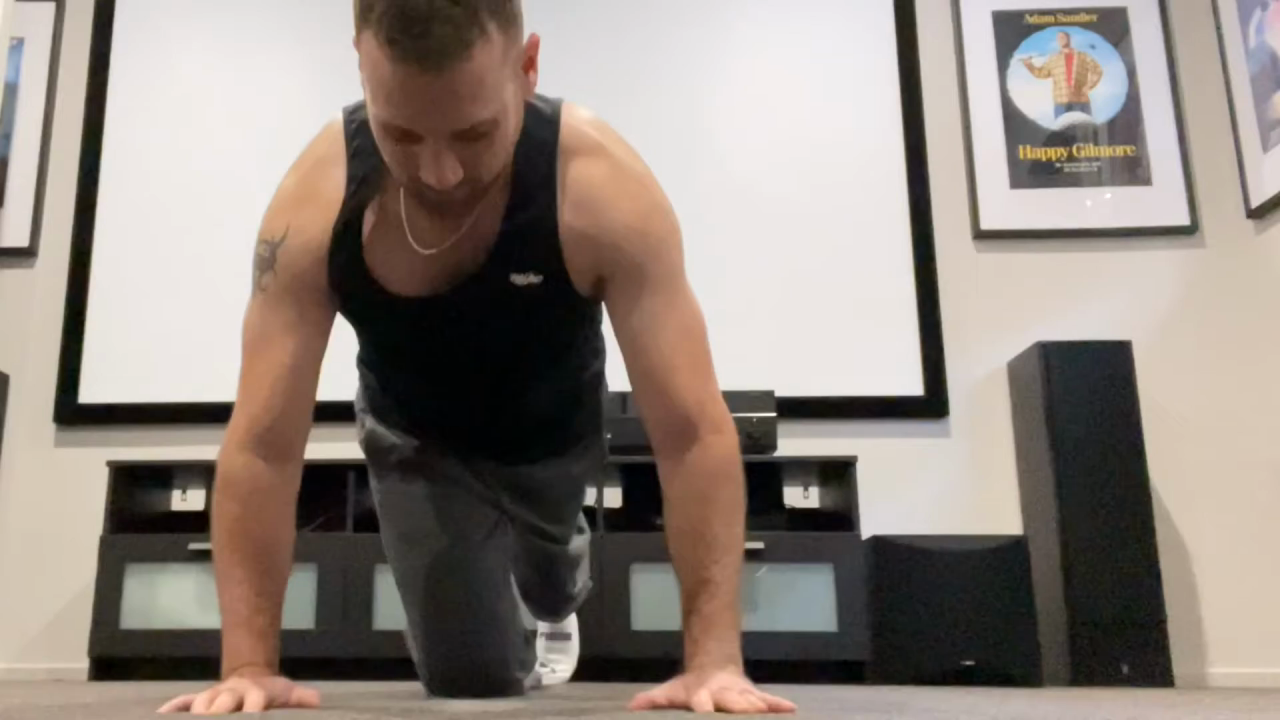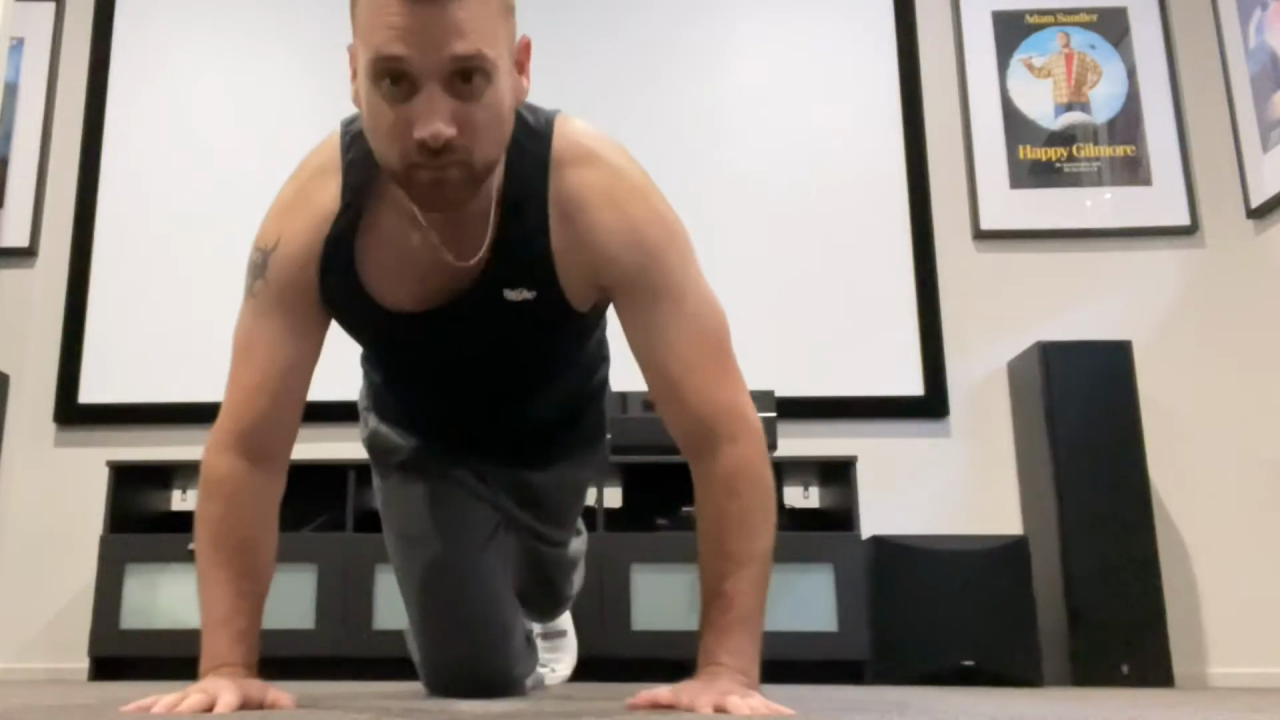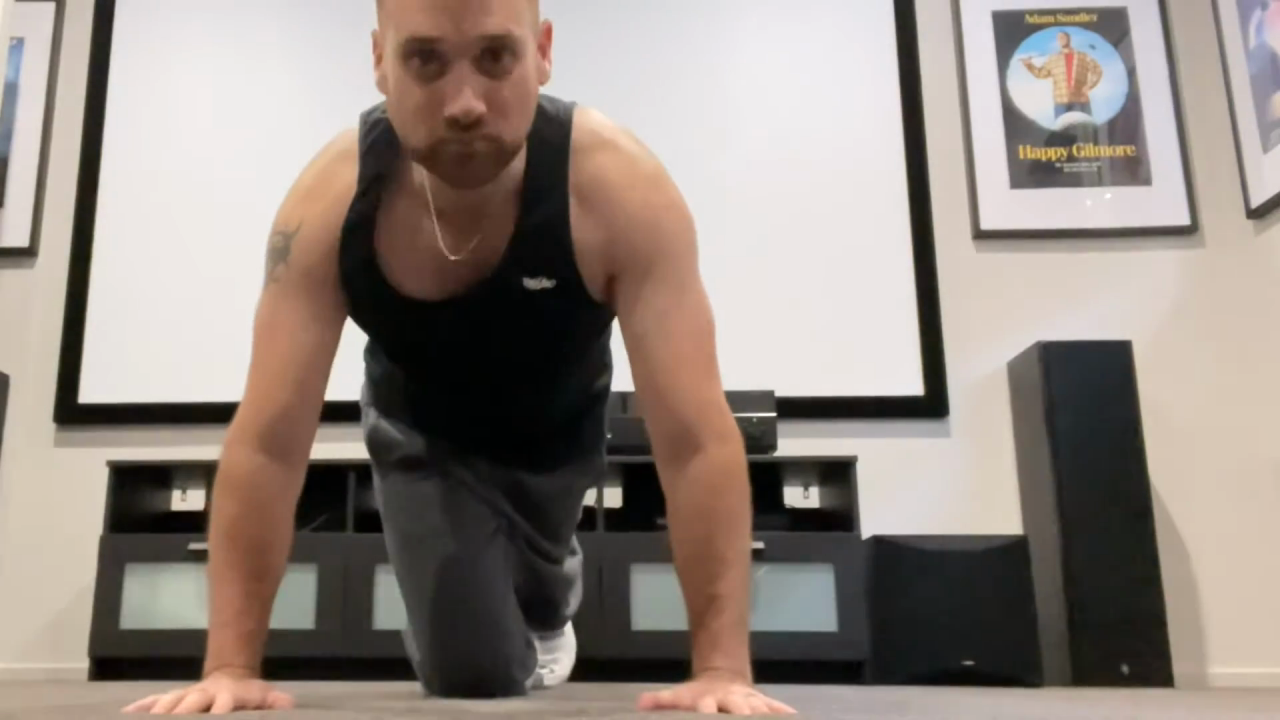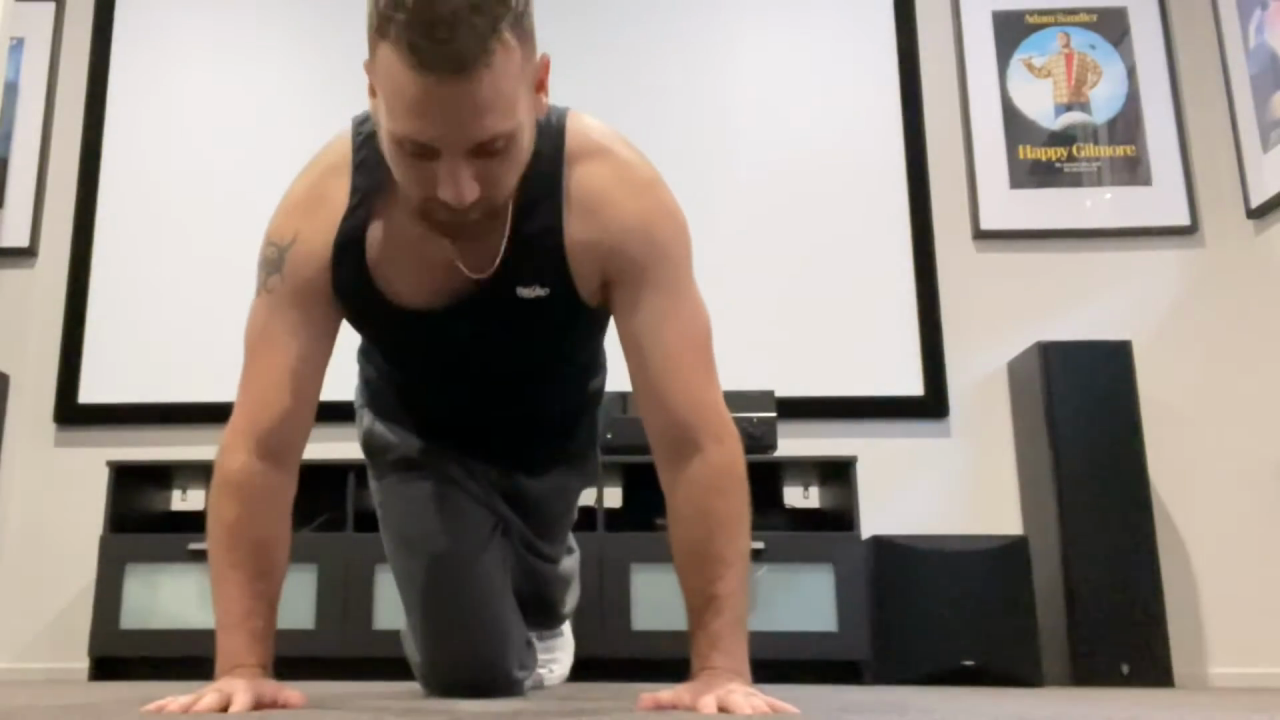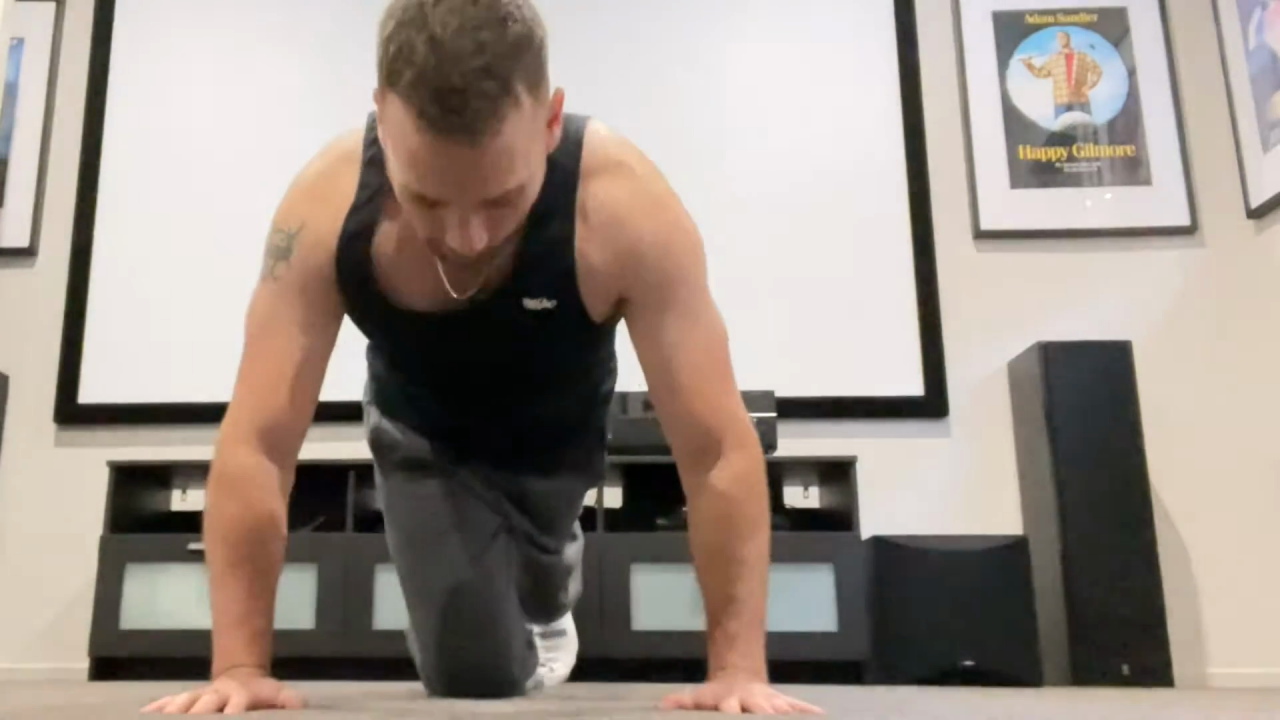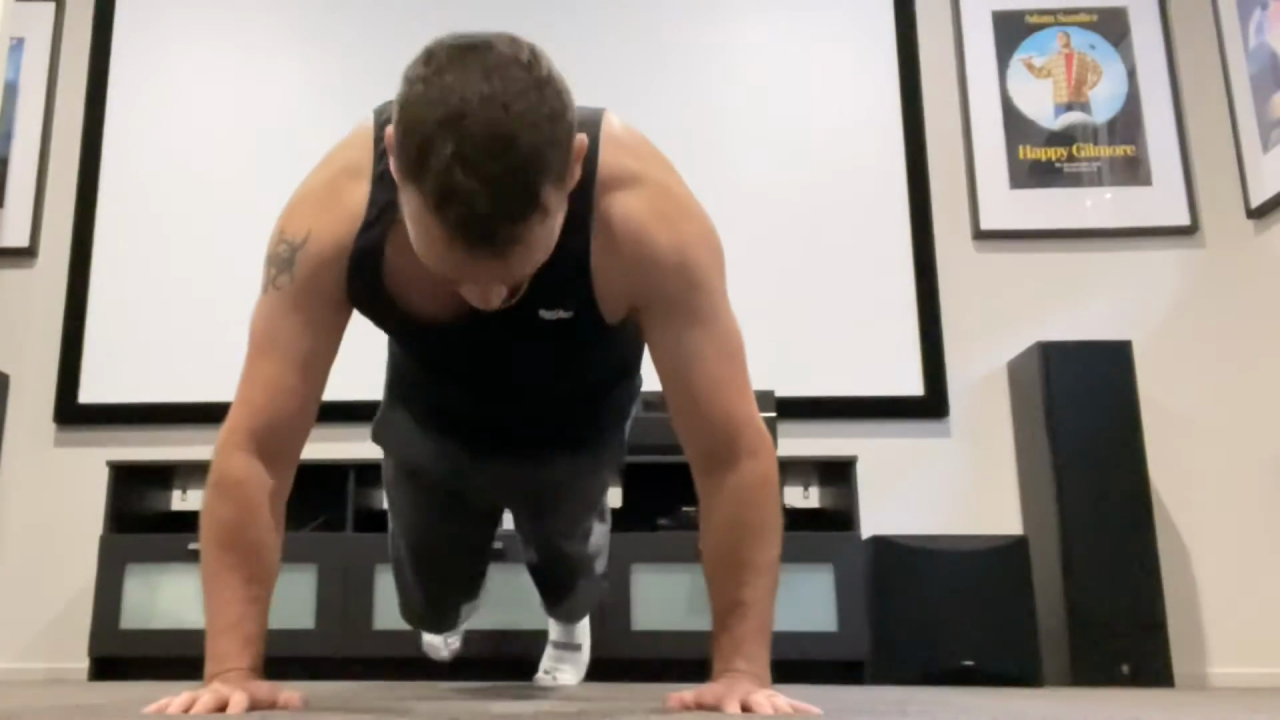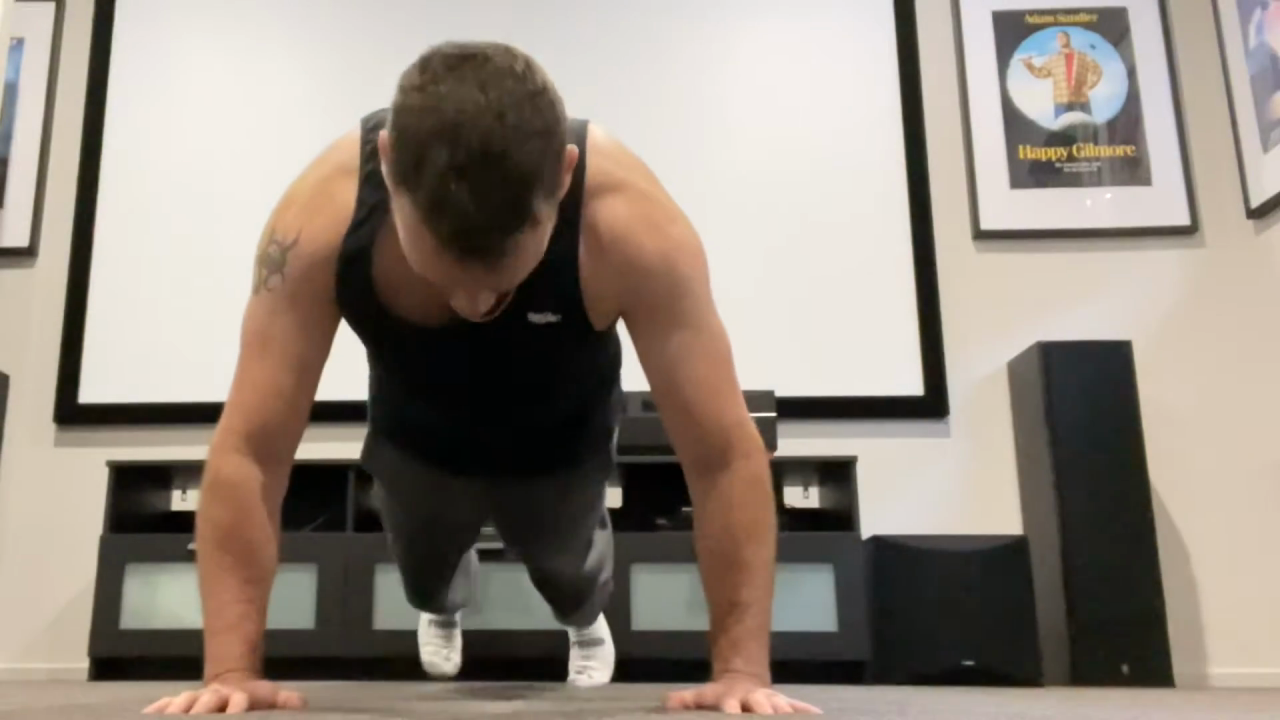
dt=0.7s
person 1, frame 1
left shoulder: (600, 184)
right shoulder: (316, 198)
left elbow: (692, 434)
right elbow: (262, 449)
left wrist: (713, 659)
left hip: (552, 424)
right hip: (414, 433)
left knee: (550, 590)
left ankle: (553, 607)
right ankle: (512, 652)
person 1, frame 2
left shoulder: (599, 194)
right shoulder: (313, 211)
left elbow: (723, 437)
right elbow: (246, 451)
left hip: (558, 428)
right hip: (417, 433)
left knee: (541, 582)
left ankle: (547, 614)
right ankle: (521, 655)
person 1, frame 3
left shoulder: (617, 184)
right shoulder: (330, 199)
left elbow: (697, 438)
right elbow: (267, 446)
right wrist: (232, 662)
left hip: (559, 428)
right hip: (420, 430)
left knee: (539, 595)
left ankle: (547, 621)
right ankle: (517, 651)
person 1, frame 4
left shoulder: (614, 194)
right shoulder: (323, 209)
left elbow: (694, 440)
right elbow: (261, 451)
left hip: (554, 428)
right hip: (415, 431)
left knee: (535, 593)
left ankle: (545, 621)
right ankle: (523, 653)
person 1, frame 5
left shoulder: (625, 207)
right shoulder: (328, 204)
left elbow: (718, 450)
right elbow: (254, 443)
left hip: (559, 432)
right hip: (421, 435)
left knee: (540, 573)
left ankle: (548, 617)
right ankle: (514, 655)
person 1, frame 6
left shoulder: (643, 211)
right shoulder: (337, 208)
left elbow: (733, 453)
right elbow: (255, 449)
left hip: (579, 421)
right hip: (430, 417)
left knee: (567, 548)
right knee: (433, 602)
left ankle: (569, 624)
right ankle: (448, 608)
person 1, frame 7
left shoulder: (628, 223)
right shoulder: (323, 211)
left elbow: (724, 458)
right elbow: (249, 453)
left hip: (562, 447)
right hip: (413, 438)
left knee: (571, 570)
right knee: (426, 570)
left ankle: (587, 625)
right ankle: (443, 609)
